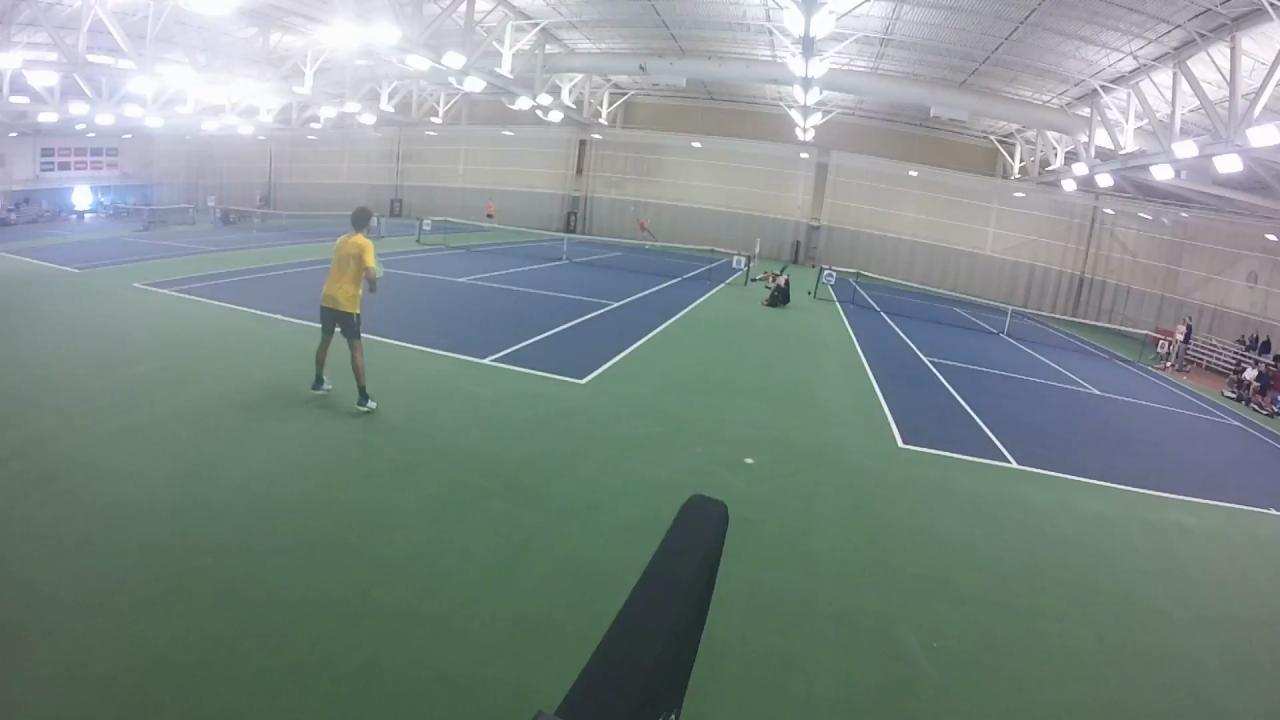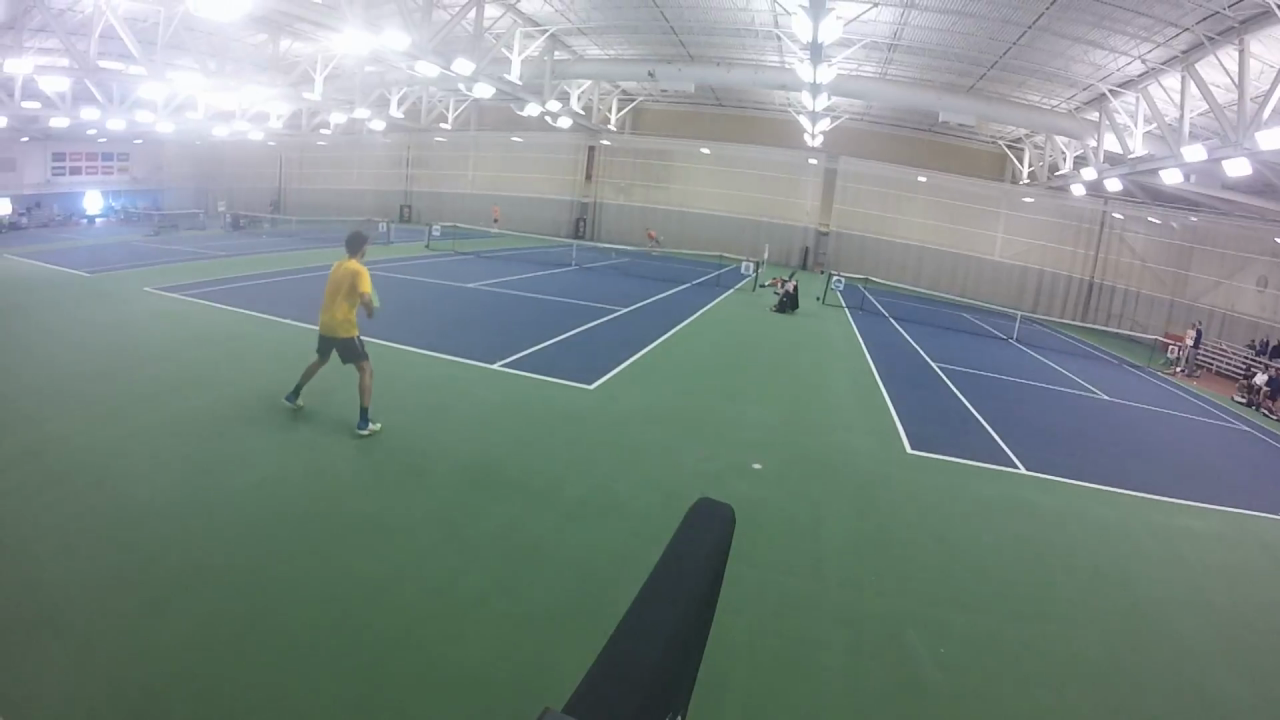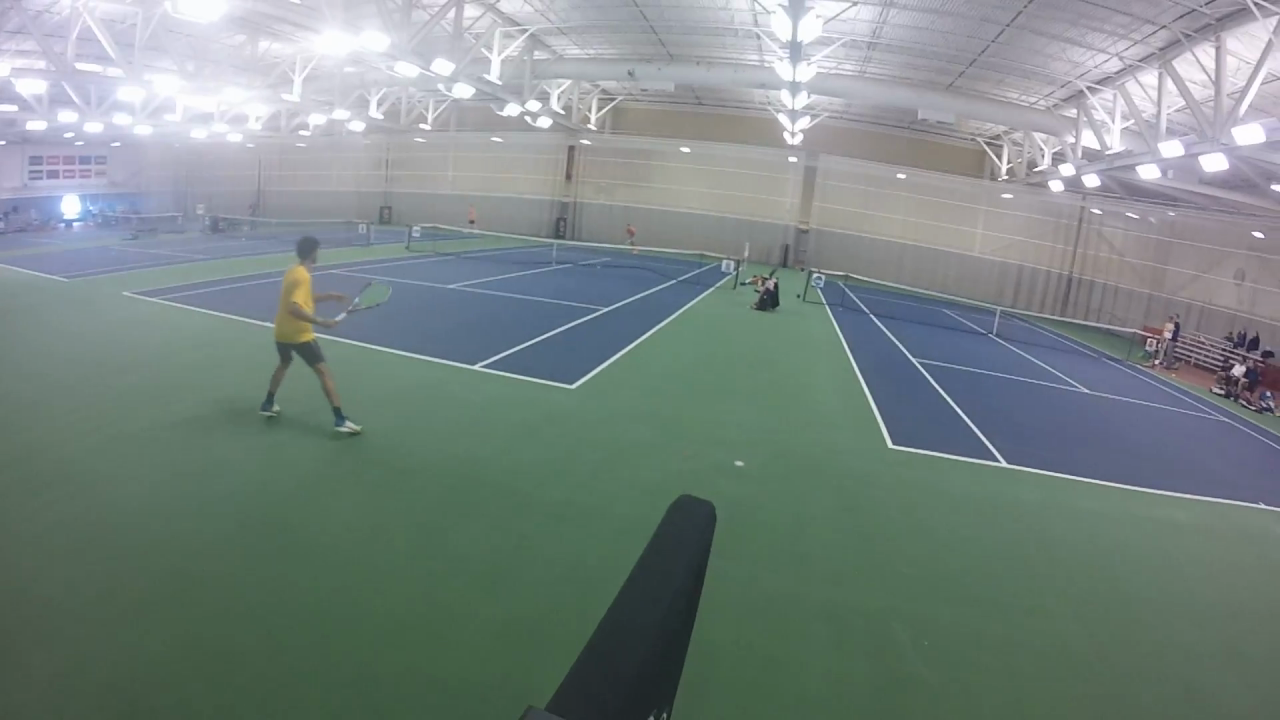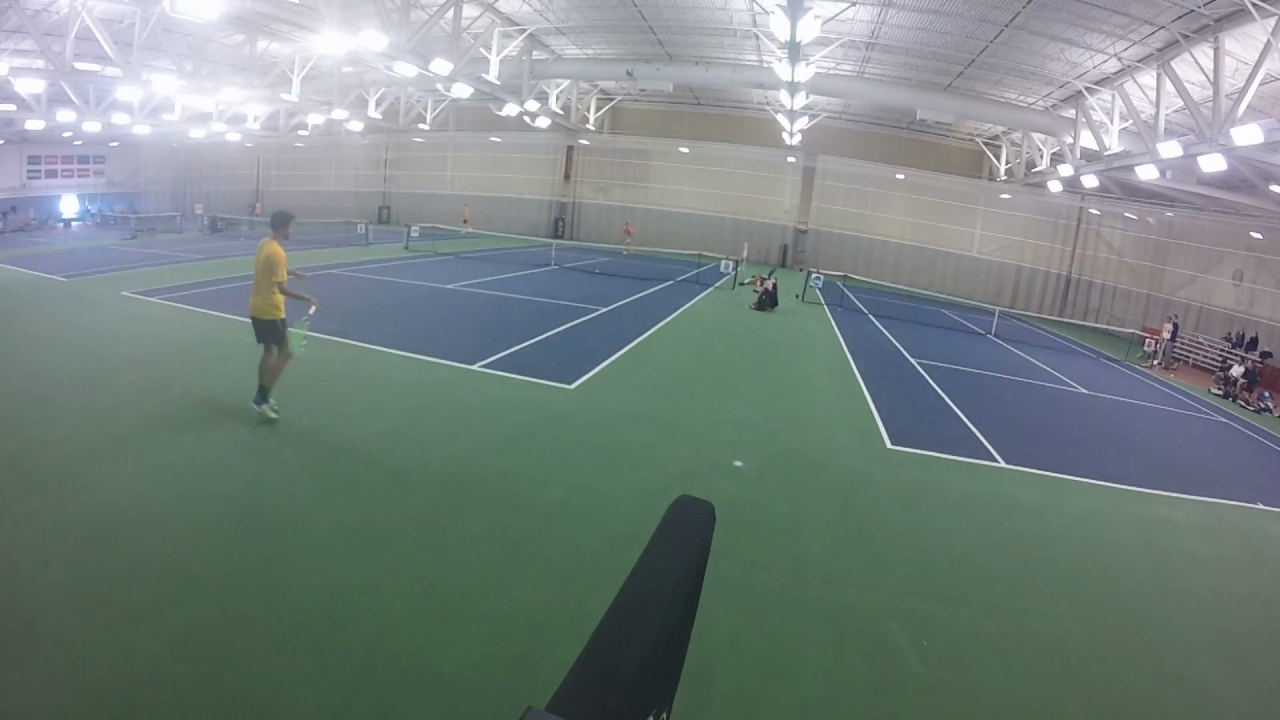
dt=0.2s
person 1, frame 1
left shoulder: (341, 241)
right shoulder: (365, 245)
right elbow: (370, 273)
left wrist: (361, 279)
right wrist: (373, 286)
left hip: (327, 300)
right hip: (347, 304)
left knee: (325, 340)
right knee: (356, 348)
left ankle: (319, 381)
right ankle: (363, 398)
person 1, frame 2
left shoulder: (337, 268)
right shoulder: (360, 271)
right elbow: (366, 297)
left wrist: (364, 304)
right wrist: (370, 309)
left hip: (326, 325)
right hip: (344, 329)
left knee: (321, 361)
right knee: (366, 370)
left ankle: (293, 395)
right ankle: (363, 422)
person 1, frame 3
left shoulder: (292, 271)
right shoulder: (302, 276)
right elbow: (295, 309)
left wrist: (330, 297)
right wrist: (322, 322)
left hip: (281, 332)
right hip: (298, 334)
left knee: (284, 364)
right knee: (323, 372)
left ankle: (268, 404)
right ankle: (340, 419)
person 1, frame 4
left shoulder: (264, 244)
right shoulder: (276, 253)
right elbow: (282, 287)
left wrist: (290, 272)
right wrist: (306, 298)
left hip: (257, 308)
right hip: (270, 311)
left knee: (269, 351)
right knee: (284, 353)
left ankle: (263, 397)
right ankle: (263, 398)
